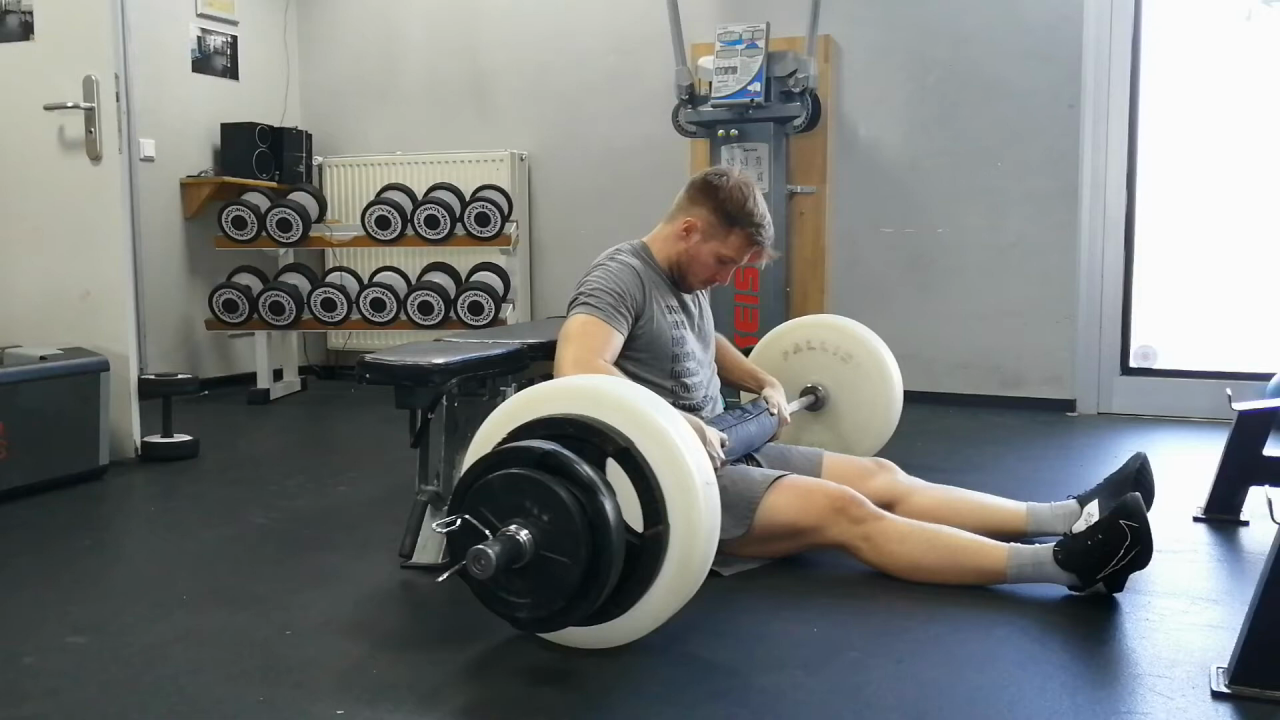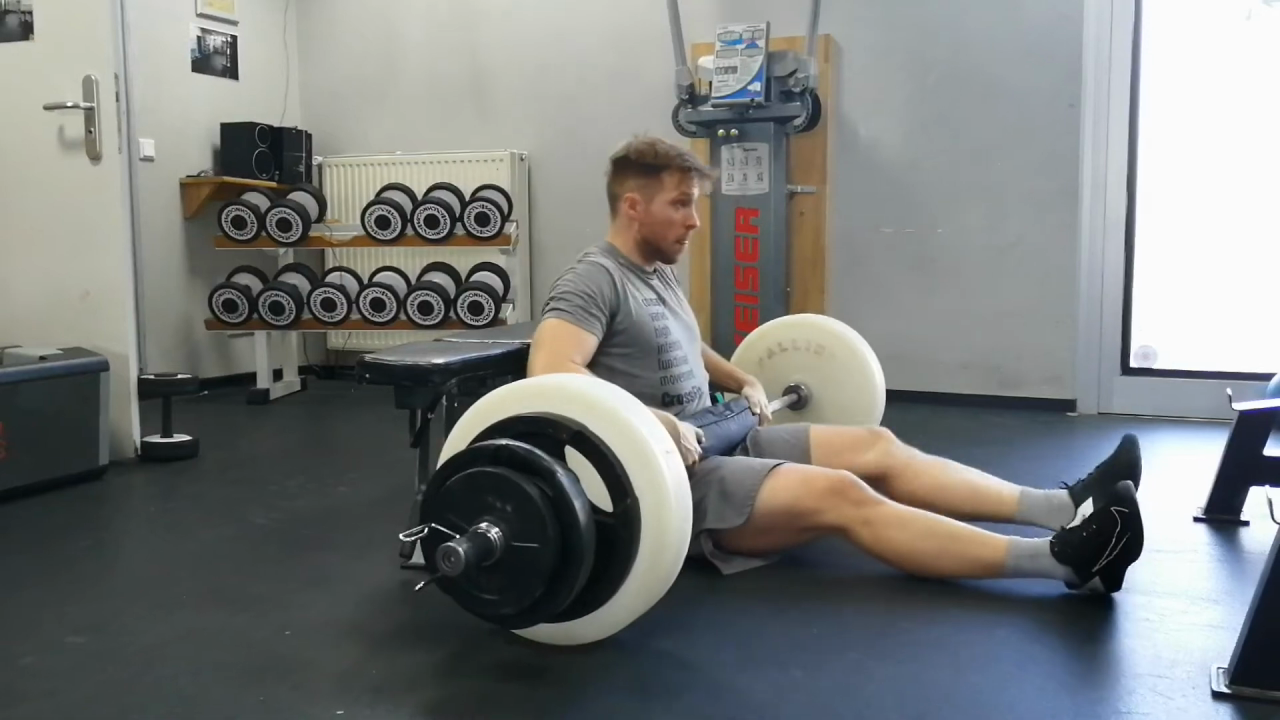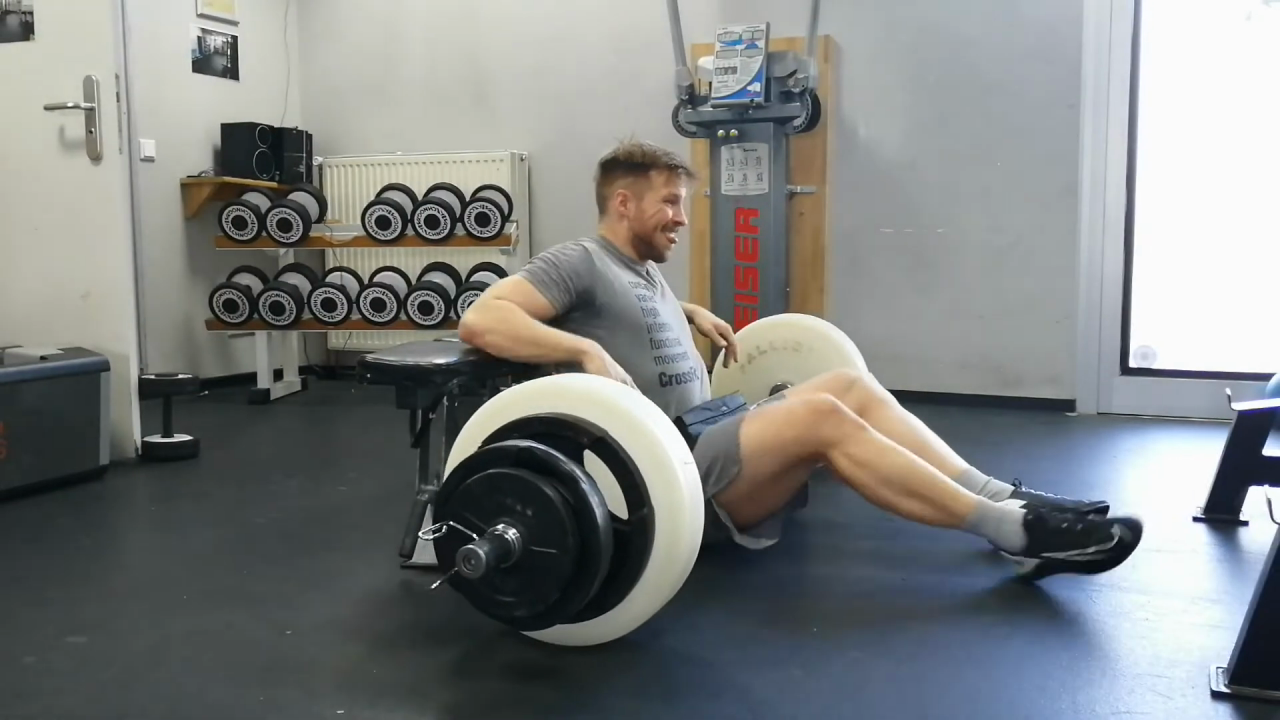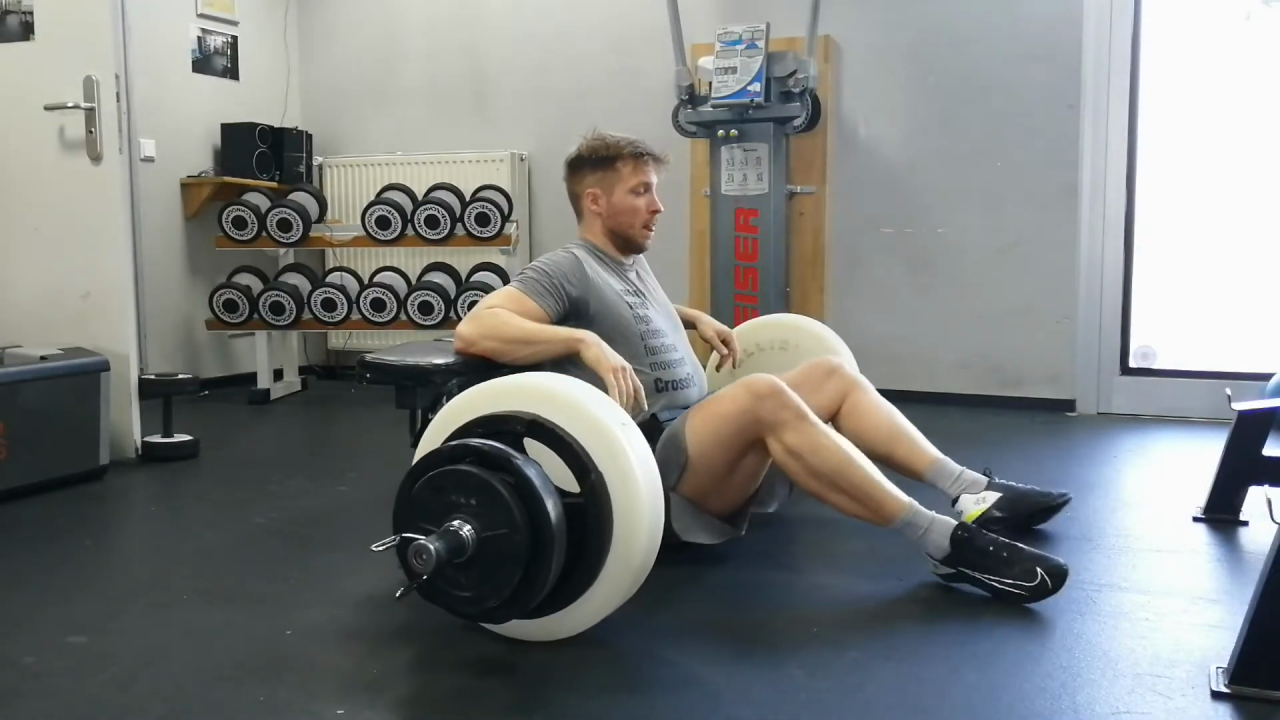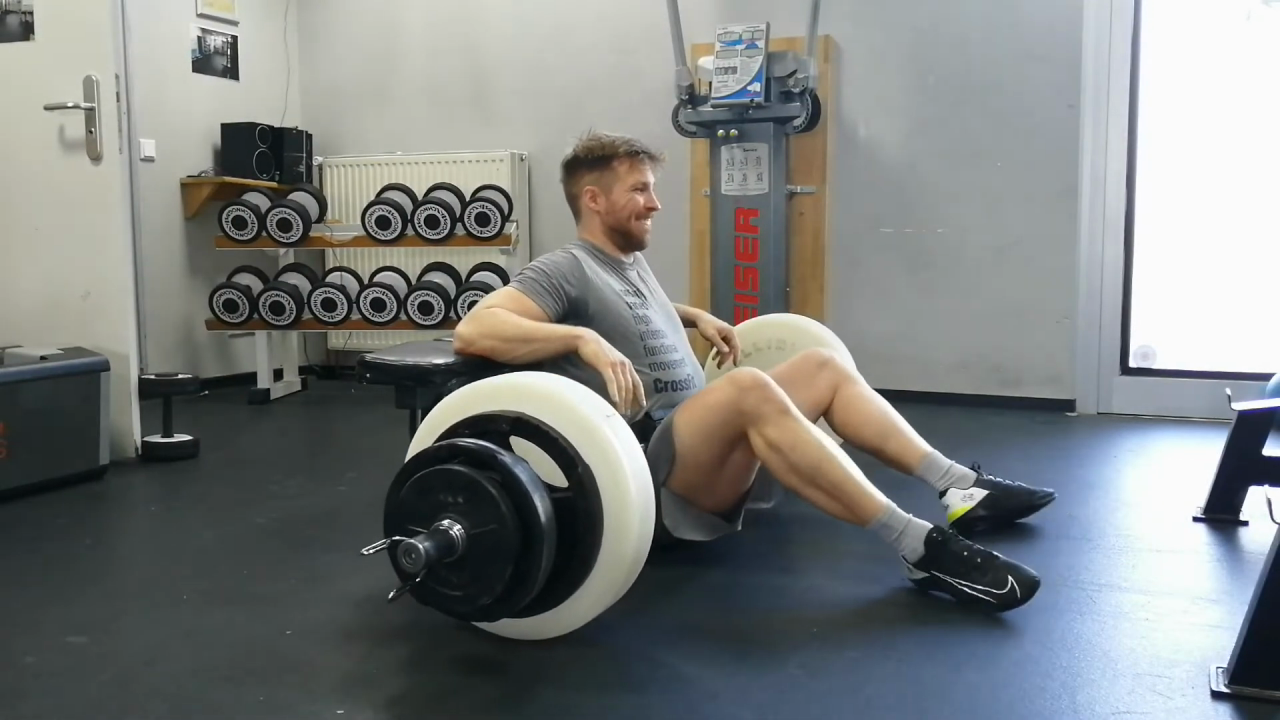
dt=1s
person 1, frame 1
left shoulder: (684, 277)
right shoulder: (618, 279)
right elbow: (577, 374)
left wrist: (765, 383)
right wrist: (682, 426)
left hip: (719, 454)
left knee: (879, 476)
right knee: (841, 511)
left ankle: (1070, 516)
right ankle: (1064, 564)
person 1, frame 2
left shoulder: (656, 272)
right shoulder: (592, 281)
right elbow: (548, 376)
left wrist: (742, 381)
right wrist: (659, 425)
left hip: (719, 448)
left knee: (876, 448)
right knee: (841, 495)
left ankle: (1063, 509)
right ankle: (1065, 560)
person 1, frame 3
left shoulder: (641, 266)
right shoulder: (576, 264)
right elbow: (479, 322)
left wrist: (692, 313)
right wrist: (583, 349)
left hip: (713, 443)
left knee: (852, 386)
right knee: (820, 412)
left ankle: (1005, 500)
right ankle: (1020, 536)
person 1, frame 4
left shoulder: (630, 261)
right shoulder: (566, 269)
right elbow: (473, 329)
left wrist: (693, 316)
right wrist: (584, 341)
left hip: (707, 447)
right hip: (654, 474)
left knee: (832, 373)
right knee: (762, 394)
left ankle: (973, 495)
right ankle: (946, 541)
person 1, frame 5
left shoulder: (629, 260)
right shoulder: (564, 270)
right elbow: (472, 331)
left wrist: (693, 315)
right wrist: (582, 339)
left hip: (705, 459)
right hip: (653, 480)
left knee: (822, 364)
right knee: (749, 386)
left ankle: (961, 491)
right ankle: (923, 547)
